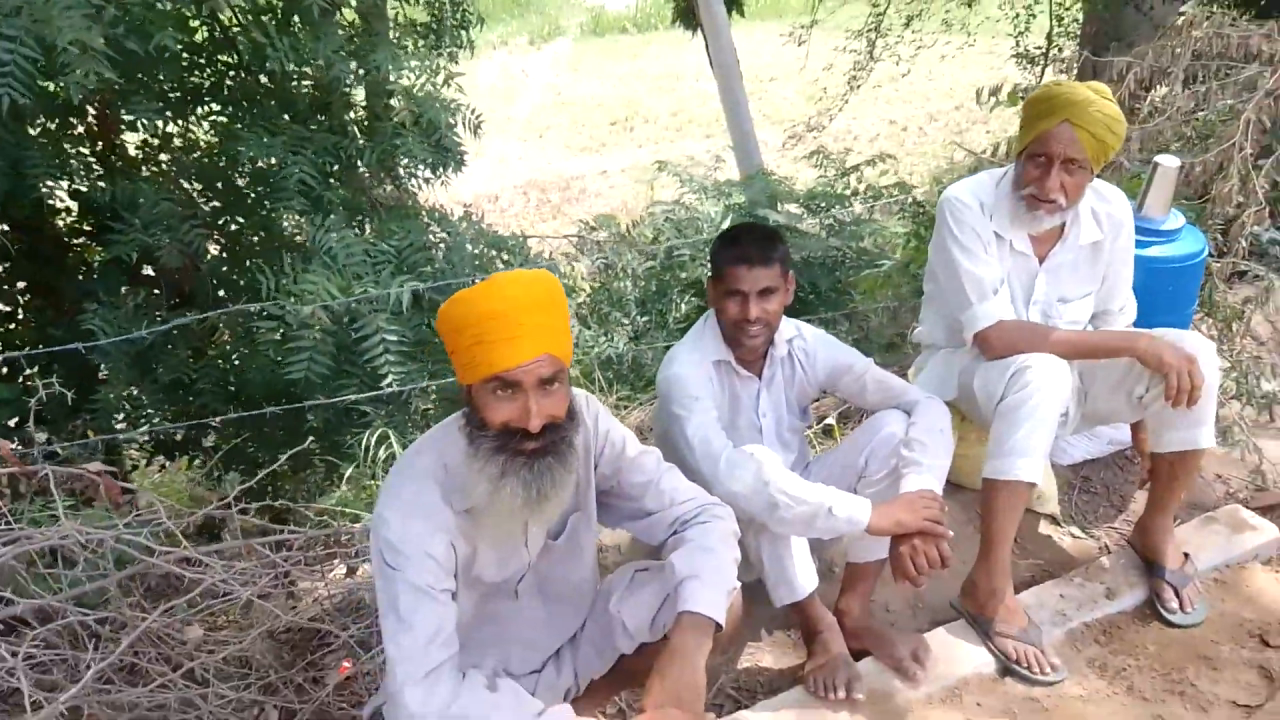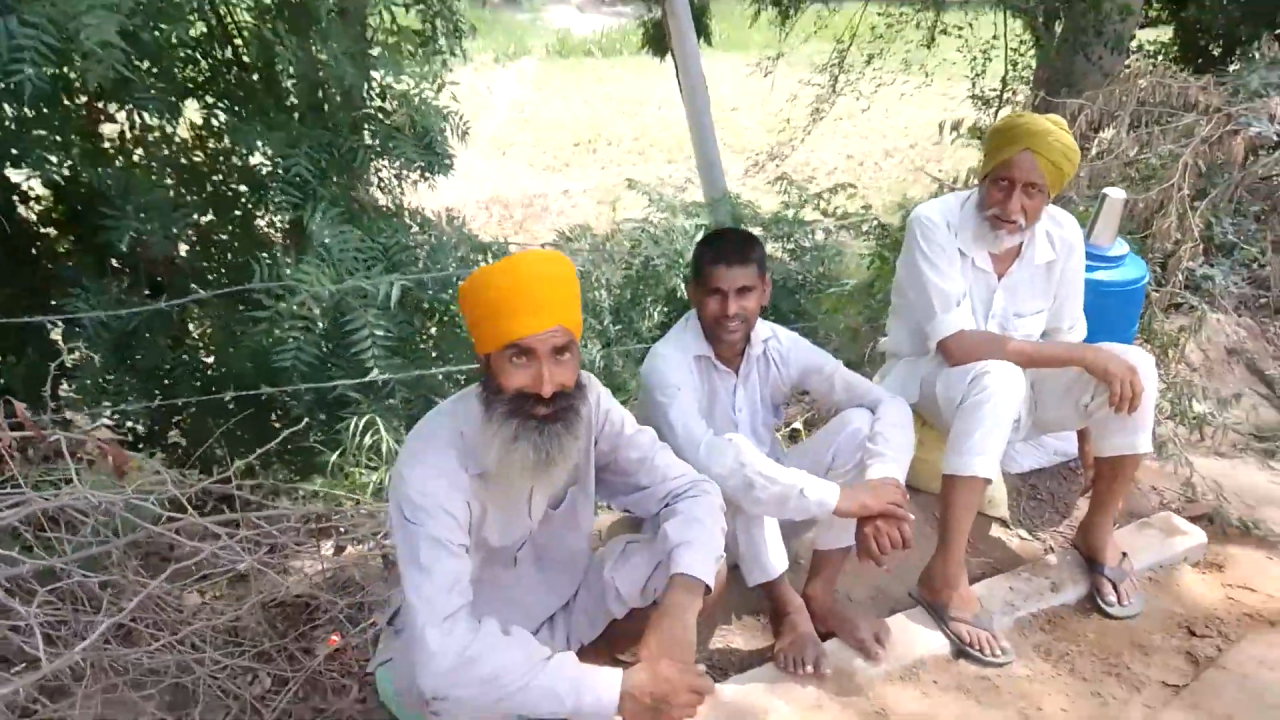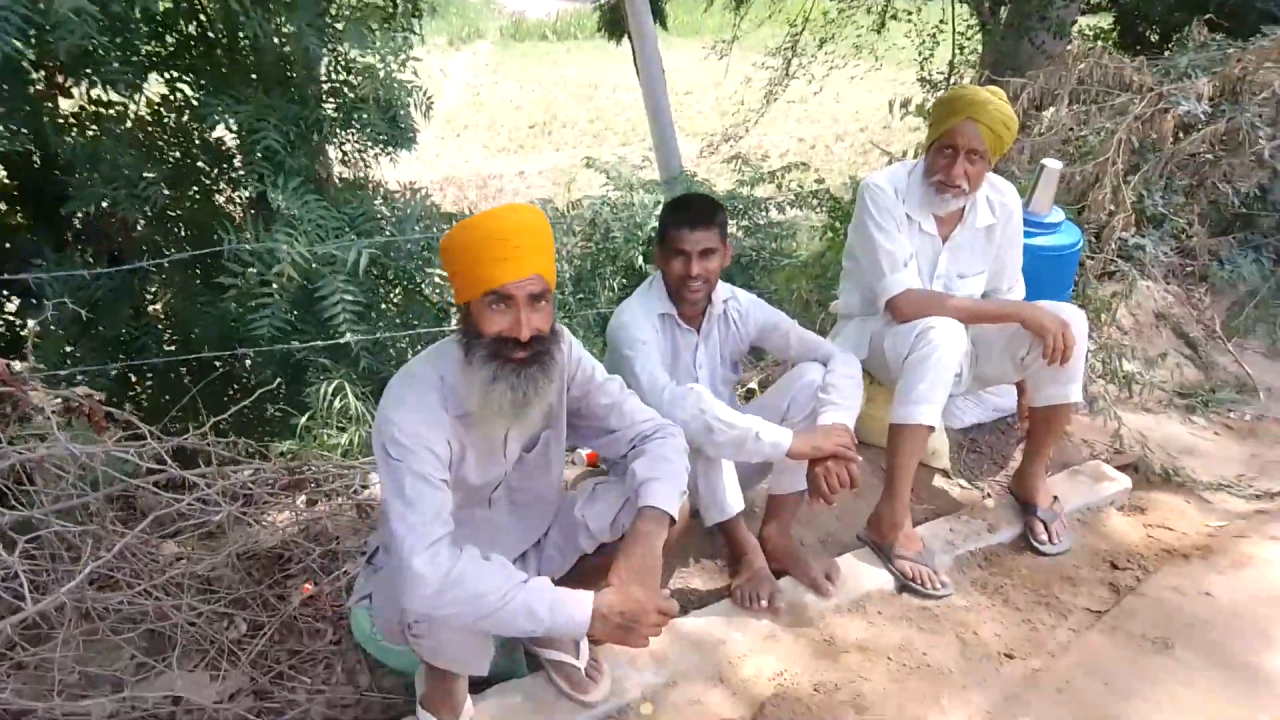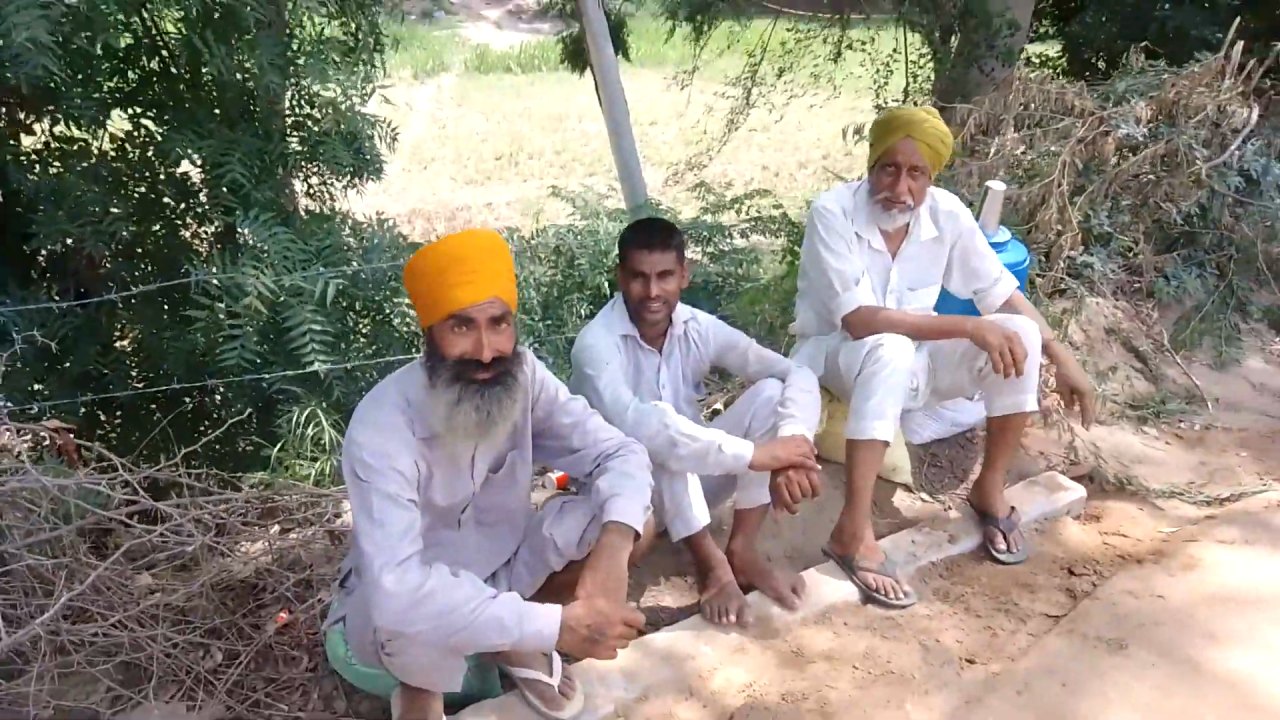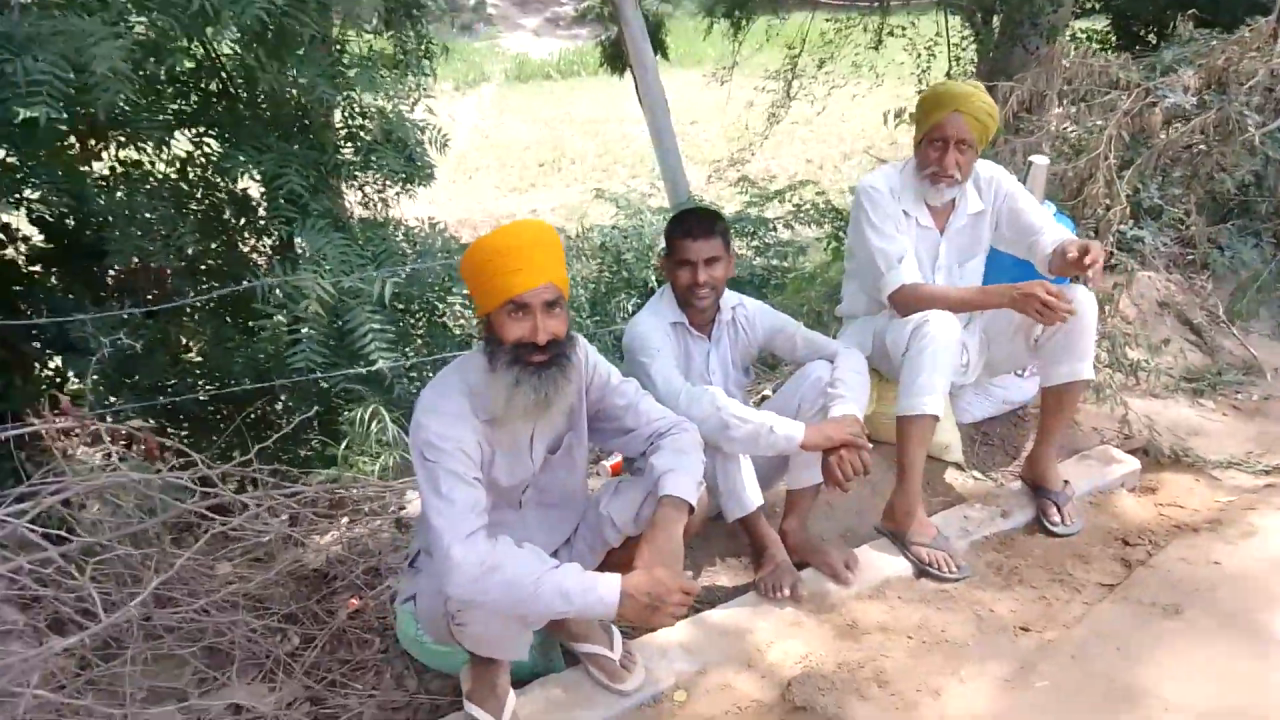
dt=0.4s
person 1, frame 1
left shoulder: (1110, 211)
right shoulder: (967, 205)
left elbow: (1111, 325)
right elbow: (994, 337)
left wrist: (1143, 420)
right wrist: (1139, 346)
left hip: (1059, 373)
right hip: (964, 370)
left knee: (1191, 356)
right knee: (1040, 372)
left ankle: (1156, 531)
right ankle: (989, 586)
person 1, frame 2
left shoulder: (1063, 235)
right shoulder: (934, 224)
left elbow: (1062, 340)
right elbow: (957, 345)
left wrist: (1088, 428)
right wrist: (1085, 356)
left hip: (1013, 385)
right hip: (927, 378)
left knee: (1133, 369)
right knee: (998, 376)
left ankle: (1097, 531)
right ankle: (945, 576)
person 1, frame 3
left shoulder: (1002, 201)
right shoulder: (883, 191)
left elbow: (1003, 298)
right elbow: (904, 304)
left wrist: (1026, 379)
right wrist: (1022, 314)
left hip: (955, 344)
right hip: (876, 337)
left knee: (1066, 322)
right knee: (940, 334)
left ankle: (1031, 476)
right ankle: (891, 518)
person 1, frame 4
left shoulder: (946, 213)
right shoulder: (833, 211)
left elbow: (999, 292)
right elbow: (859, 319)
left wrist: (1059, 356)
right wrist: (968, 327)
left hip: (912, 356)
right hip: (835, 354)
left knee: (1020, 337)
right knee: (890, 350)
left ankle: (989, 489)
right ankle: (853, 531)
person 1, frame 5
left shoulder: (991, 182)
right shoulder: (878, 191)
left elbow: (1049, 244)
right elbow: (903, 297)
left wrist: (1074, 255)
right wrist: (1008, 295)
left hip: (960, 334)
right hip: (882, 334)
left knee: (1075, 304)
right knee: (937, 327)
left ankle: (1042, 462)
right ankle: (904, 508)
person 2, frame 1
left shoulder: (582, 421)
right shoulder: (417, 499)
left elbow: (703, 517)
left wrist: (688, 649)
left hip: (572, 641)
left knee: (719, 599)
person 2, frame 2
left shoulder: (584, 402)
right shoulder: (433, 461)
left elbow: (692, 493)
right elbow: (444, 654)
left wrist: (680, 607)
left hip: (561, 605)
right hip: (471, 645)
left knee: (704, 566)
right knee: (449, 674)
left ankle: (569, 676)
person 2, frame 3
left shoulder: (557, 353)
right shoulder: (414, 405)
left elbow: (657, 436)
right elbow: (429, 575)
left wrist: (648, 537)
right wrist: (589, 612)
left hip: (532, 542)
right hip: (439, 581)
left knee: (662, 506)
right knee: (443, 601)
left ankle: (543, 622)
right ankle: (445, 672)
person 2, frame 4
left shoulder: (522, 374)
right shoulder: (382, 426)
left elbow: (621, 454)
right elbow: (397, 591)
left wrist: (613, 548)
right wrist: (556, 625)
left hip: (502, 564)
right hip: (405, 598)
left knee: (633, 520)
right knee: (420, 621)
left ankle: (512, 639)
person 2, frame 5
left shoulder: (575, 359)
right shoulder: (445, 411)
left elbow: (673, 433)
right elbow: (465, 565)
left wrist: (668, 522)
right wrist: (615, 595)
left hip: (560, 543)
right hip: (463, 577)
left knee: (684, 499)
right knee: (484, 597)
left ankle: (570, 615)
right ankle: (488, 662)
person 3, frame 1
left shoulder: (806, 345)
right shoulder: (685, 371)
left elbow: (925, 406)
right elbow: (726, 479)
left wrist: (917, 505)
right wrist: (868, 514)
left hip: (799, 510)
left knee: (893, 427)
right knee: (755, 468)
left ankle: (853, 614)
right ankle: (819, 628)
person 3, frame 2
left shoulder: (780, 346)
right shoulder: (667, 364)
left elbow: (889, 405)
right elbow: (707, 461)
left wrist: (882, 492)
right wrist: (837, 498)
left hip: (771, 503)
left knee: (859, 424)
right knee: (730, 477)
left ankle: (819, 597)
right ankle: (787, 608)
person 3, frame 3
left shoulder: (739, 307)
right shoulder: (633, 322)
left elbow: (840, 360)
right elbow: (670, 408)
left wrist: (832, 435)
right wrist: (790, 442)
left hip: (728, 456)
left knee: (811, 377)
right knee: (692, 425)
left ankle: (775, 538)
right ankle: (744, 549)
person 3, frame 4
left shoulder: (699, 328)
right shoulder: (596, 344)
left elbow: (798, 375)
right elbow: (633, 423)
left wrist: (792, 443)
right wrist: (751, 453)
left hip: (691, 479)
left knee: (771, 392)
right knee: (657, 440)
left ankle: (742, 552)
right ankle: (711, 564)
person 3, frame 5
left shoulder: (747, 313)
right shoulder: (646, 332)
left elbow: (846, 356)
right elbow: (687, 408)
left wrist: (843, 425)
right wrist: (802, 434)
left hip: (744, 460)
left knee: (820, 374)
right knee: (709, 423)
left ankle: (794, 531)
right ankle: (764, 542)
